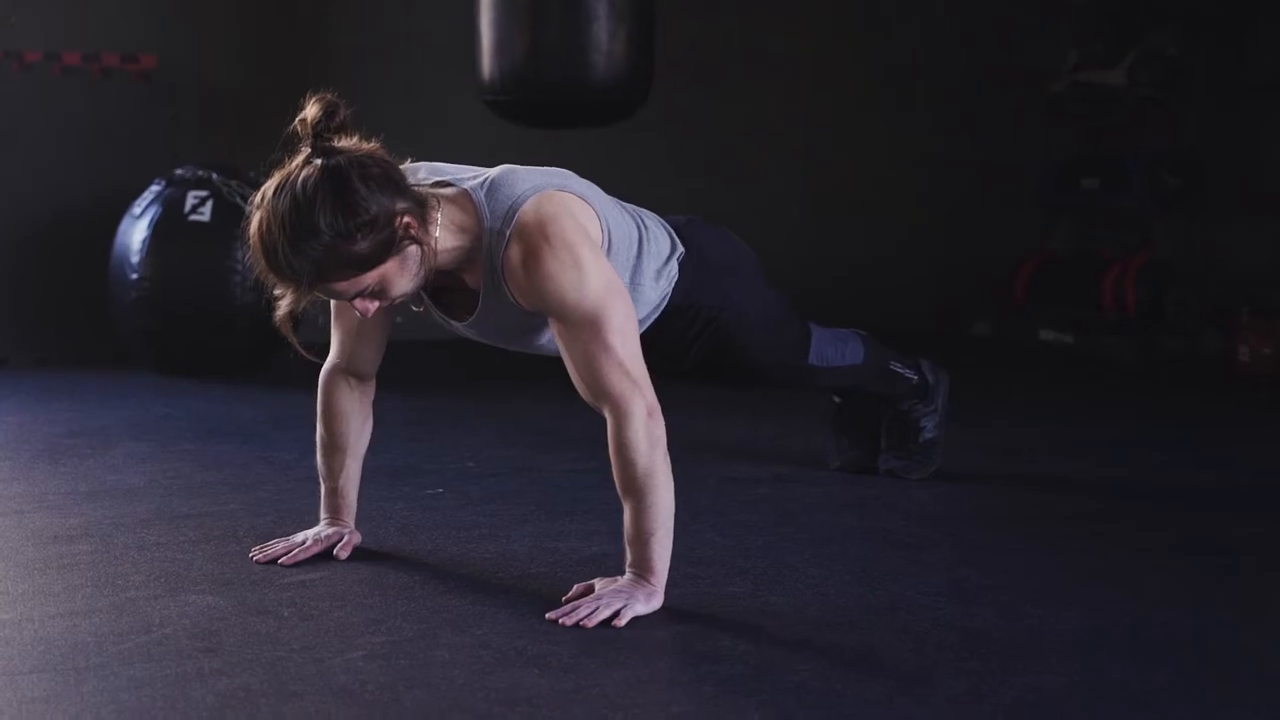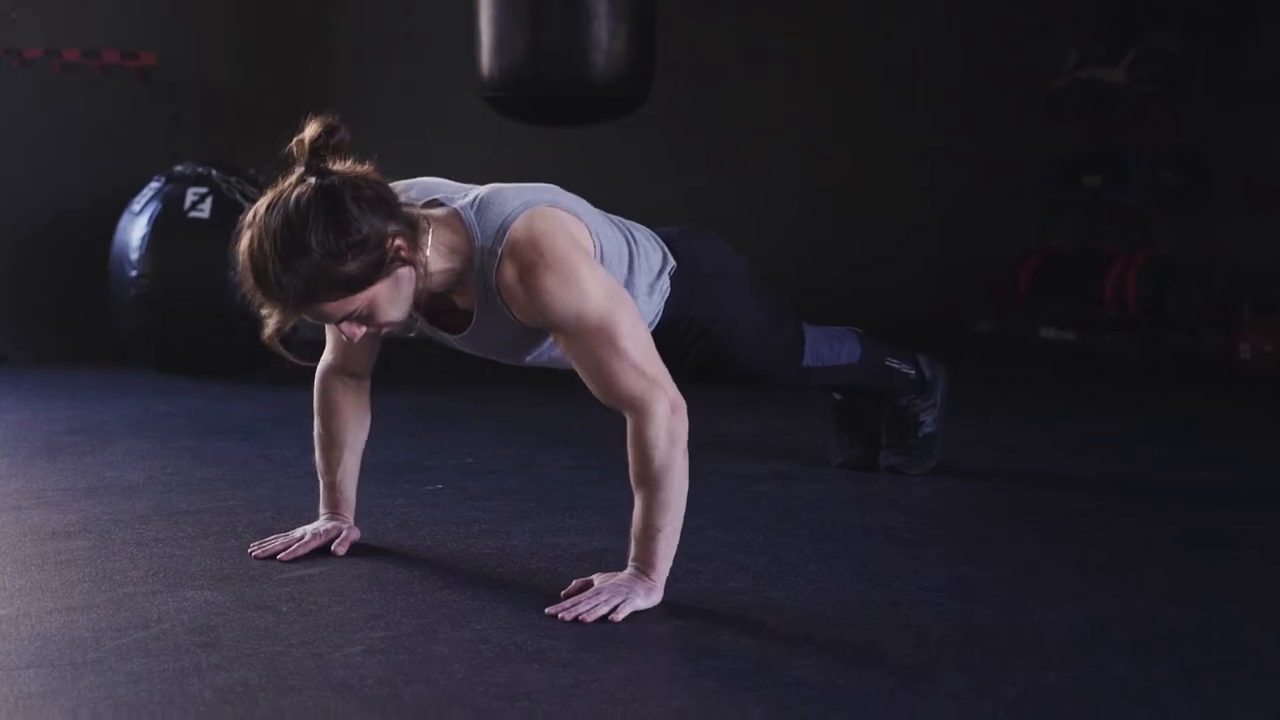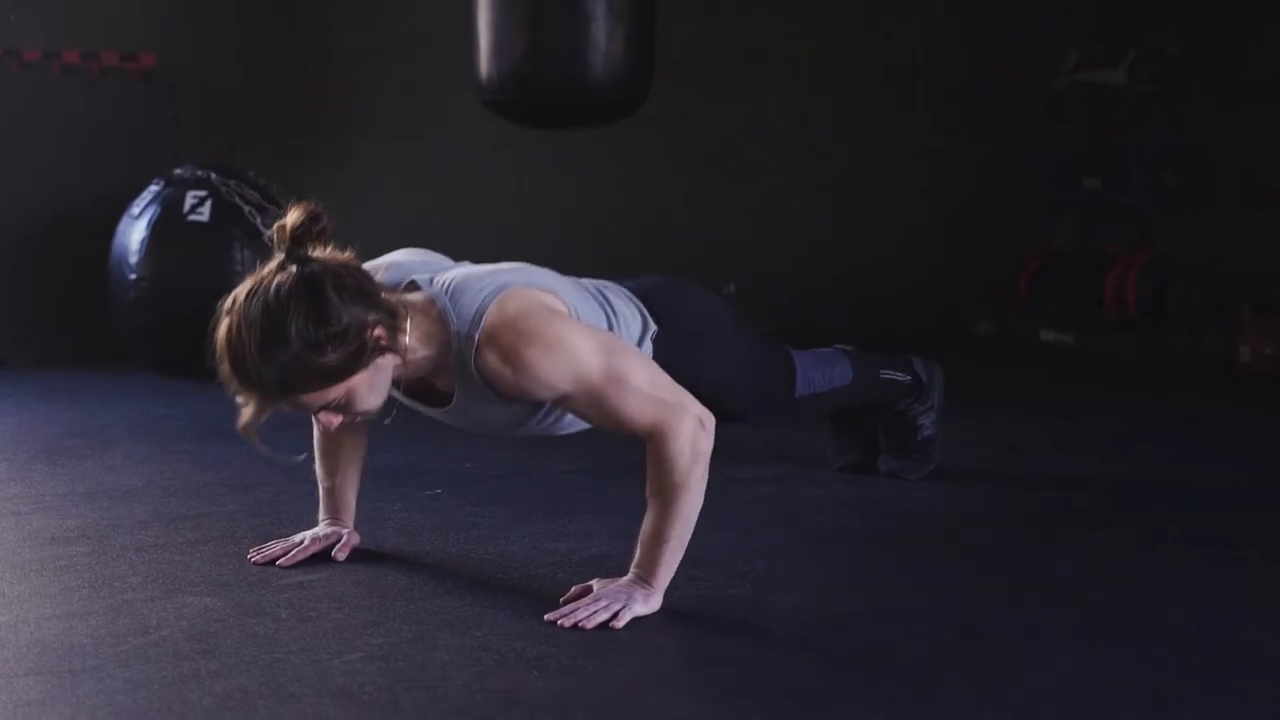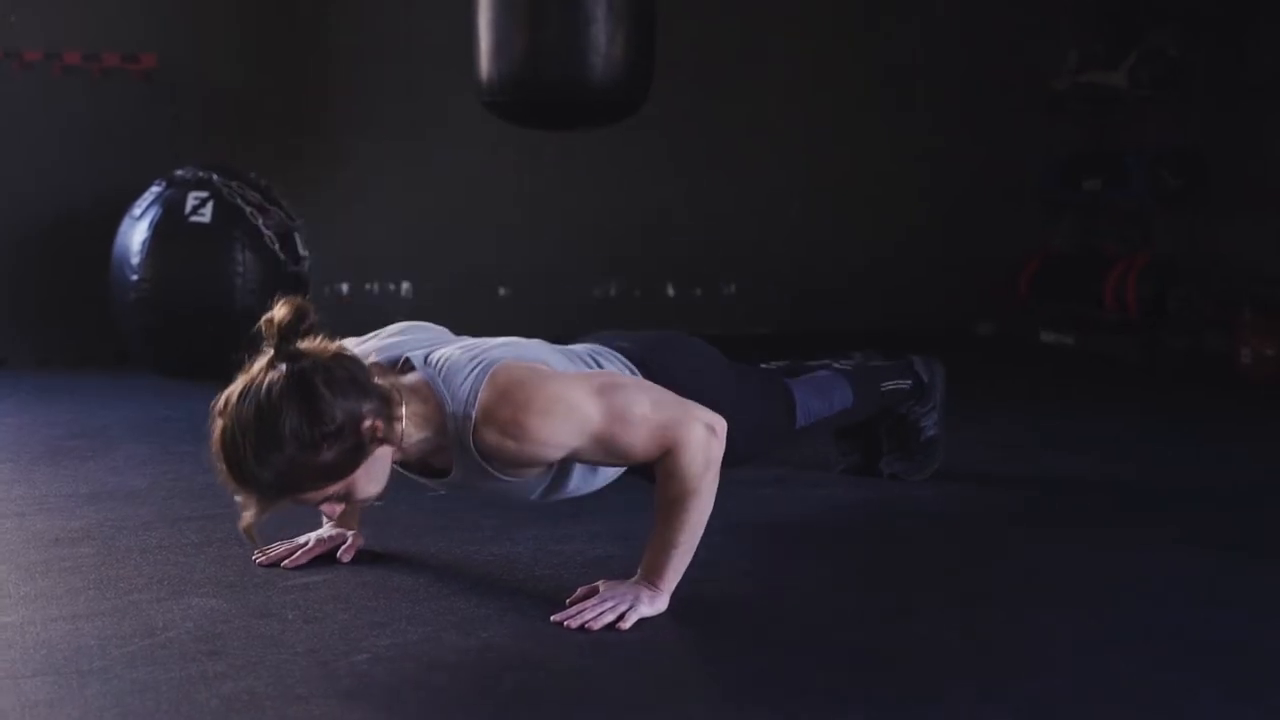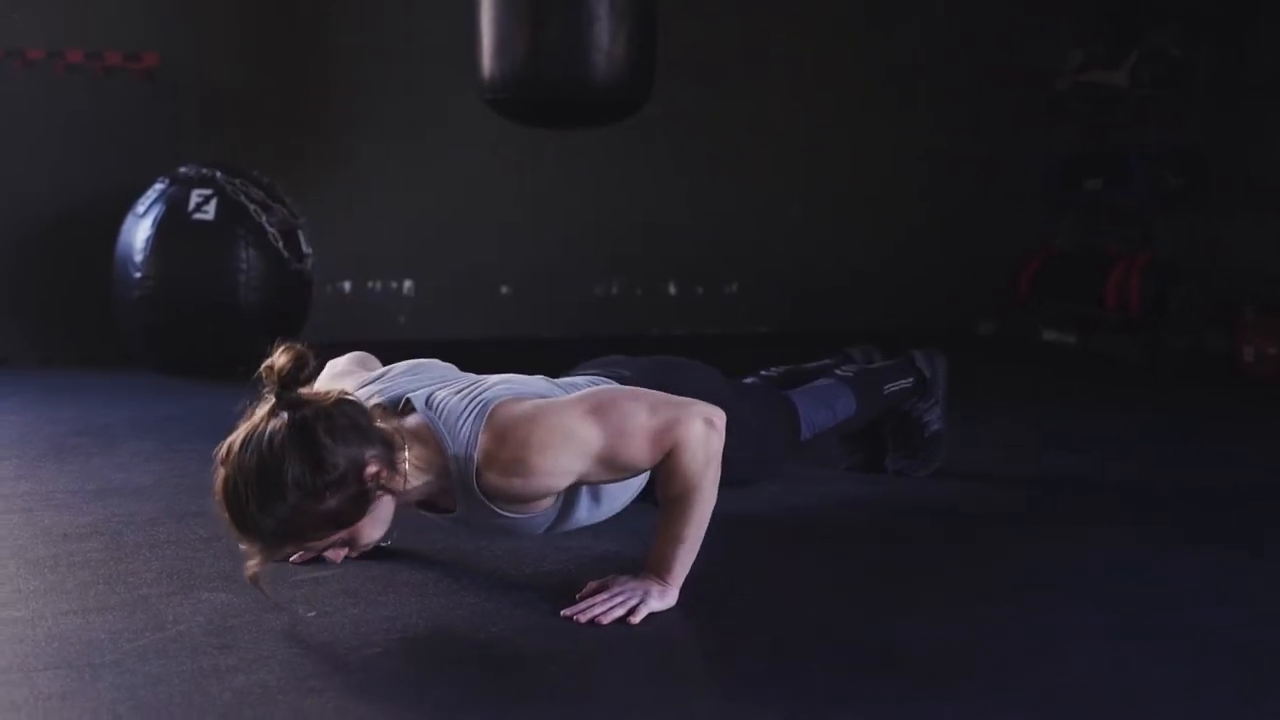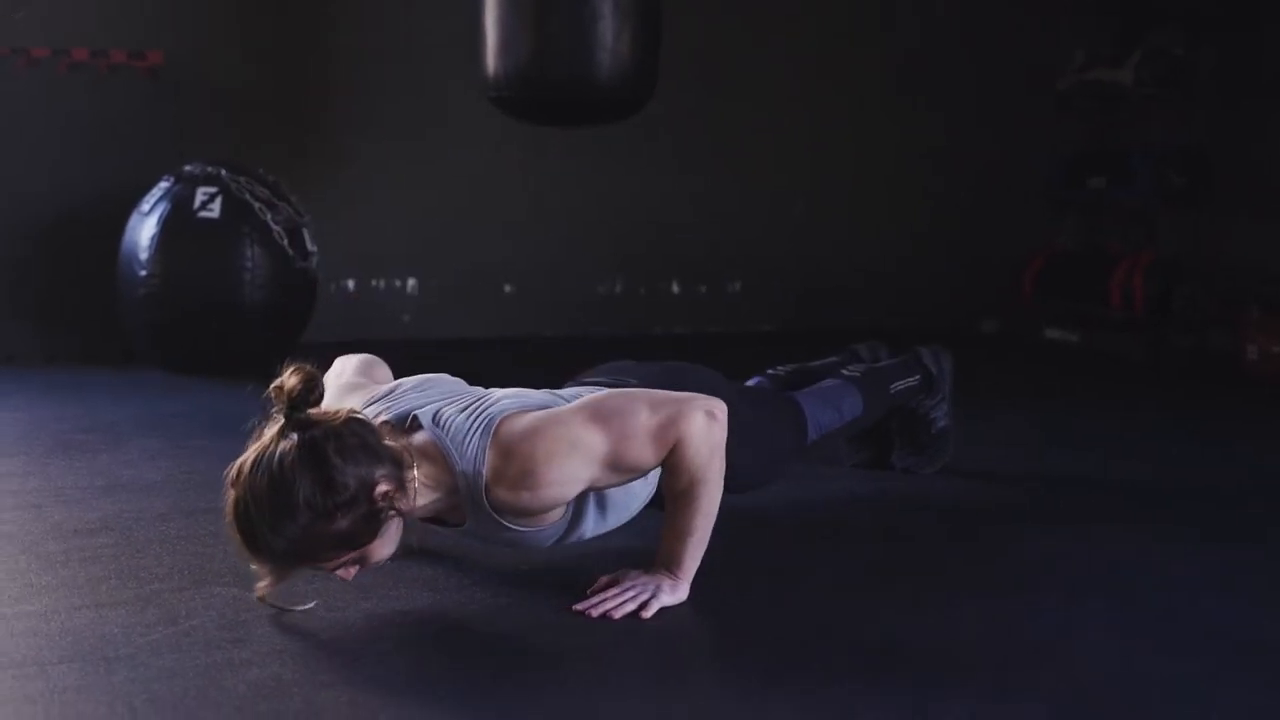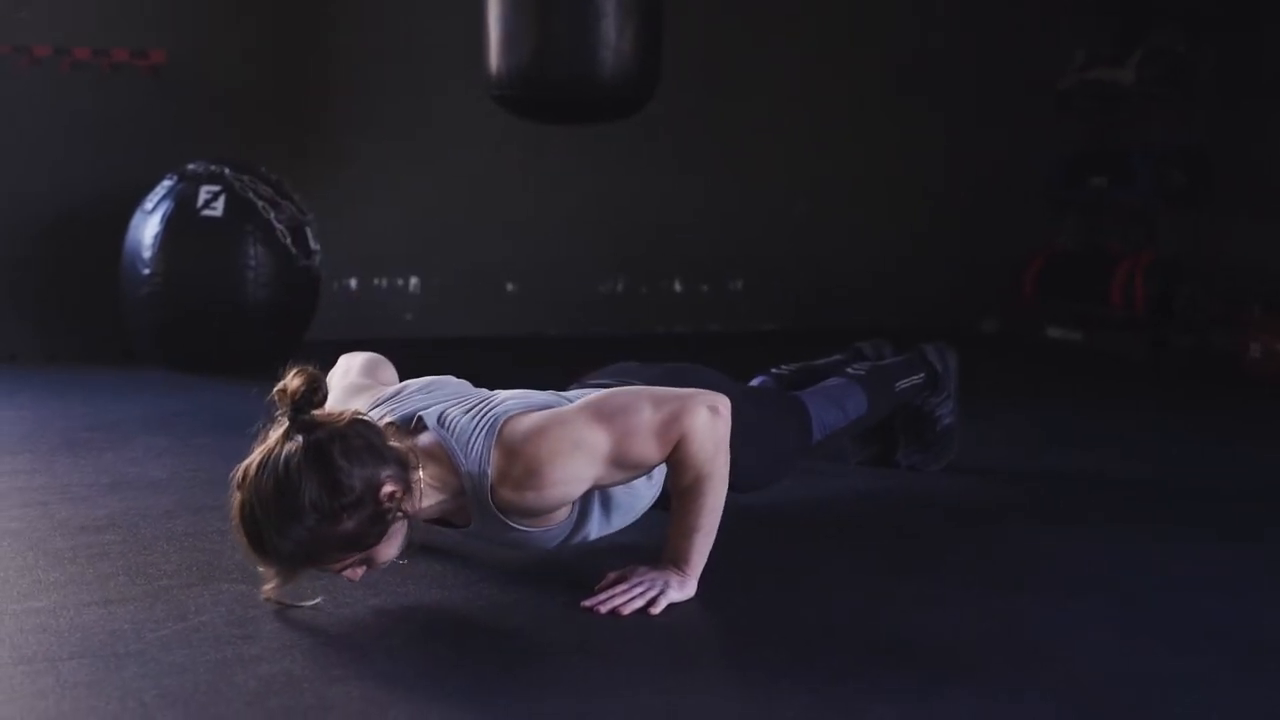
dt=0.4s
person 1, frame 1
left shoulder: (539, 242)
right shoulder: (376, 228)
left elbow: (632, 410)
right elbow: (348, 374)
left wrist: (647, 580)
right wrist: (337, 517)
left hip: (690, 283)
right hip: (626, 306)
left knee: (800, 357)
right knee: (796, 365)
left ankle: (912, 386)
right ankle: (862, 413)
person 1, frame 2
left shoulder: (532, 259)
right shoulder: (370, 244)
left elbow: (657, 407)
right elbow: (342, 374)
left wrist: (648, 575)
right wrist: (336, 512)
left hip: (682, 291)
right hip: (617, 303)
left knee: (794, 357)
right knee: (795, 363)
left ankle: (909, 380)
right ankle: (863, 400)
person 1, frame 3
left shoulder: (511, 338)
right shoulder: (355, 310)
left elbow: (686, 425)
right elbow: (340, 409)
left wrist: (646, 584)
right wrist: (337, 519)
left hip: (666, 339)
right hip: (600, 327)
left knee: (787, 383)
right knee: (791, 383)
left ankle: (906, 384)
right ankle: (857, 409)
person 1, frame 4
left shoulder: (507, 412)
right shoulder: (348, 379)
left elbow: (700, 433)
left wrist: (654, 586)
right wrist: (343, 526)
left hip: (664, 387)
right hip: (593, 369)
left knee: (785, 408)
right knee: (781, 400)
left ankle: (906, 384)
right ankle: (844, 376)
person 1, frame 5
left shoulder: (507, 454)
right shoulder: (345, 409)
left elbow: (699, 427)
left wrist: (663, 581)
right wrist: (343, 525)
left hip: (674, 413)
right hip: (595, 391)
left knee: (789, 419)
right knee: (776, 402)
left ankle: (908, 380)
right ankle: (843, 368)
person 1, frame 6
left shoulder: (516, 471)
right shoulder: (352, 418)
left elbow: (699, 421)
left wrist: (674, 575)
right wrist: (352, 526)
left hip: (676, 414)
right hip: (601, 398)
left knee: (794, 422)
right knee: (770, 400)
left ankle: (914, 378)
right ankle: (851, 363)
person 1, frame 7
left shoulder: (523, 471)
right shoulder: (359, 421)
left elbow: (703, 414)
right elbow: (363, 361)
left wrist: (683, 571)
right wrist: (360, 525)
left hip: (688, 420)
right hip: (606, 401)
left knee: (802, 421)
right knee: (772, 396)
left ankle: (918, 376)
right ankle: (856, 364)
